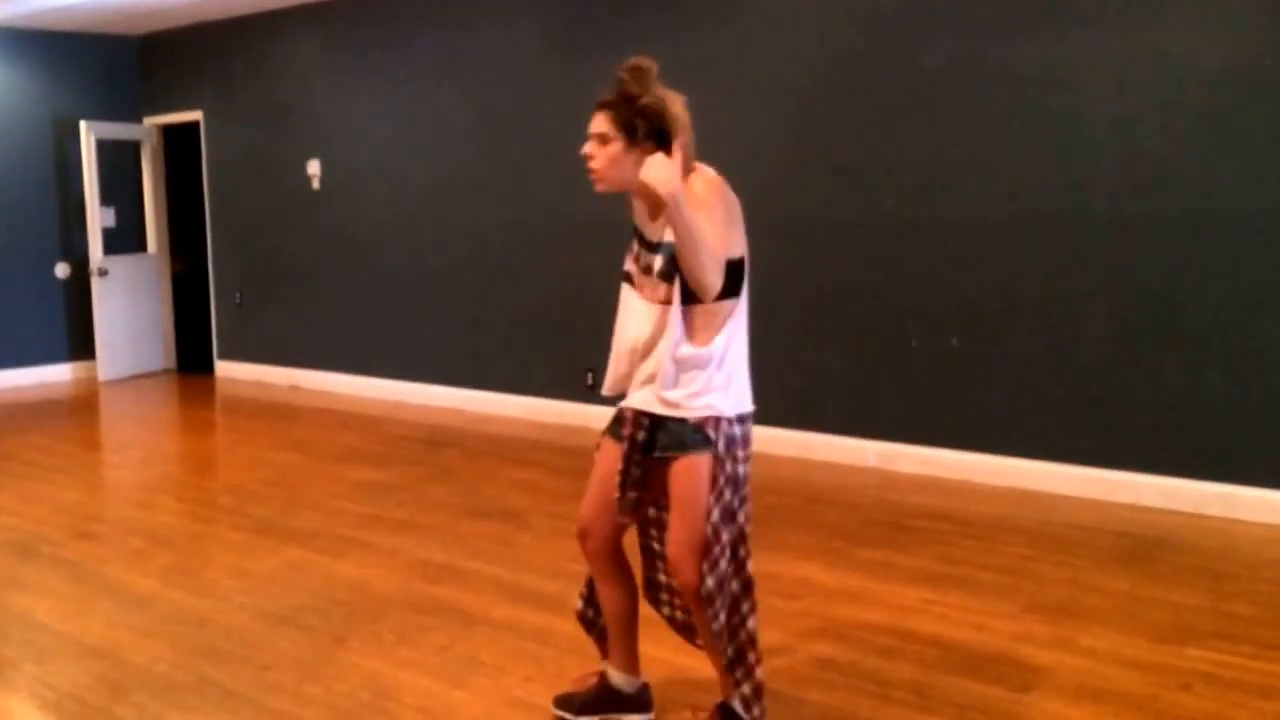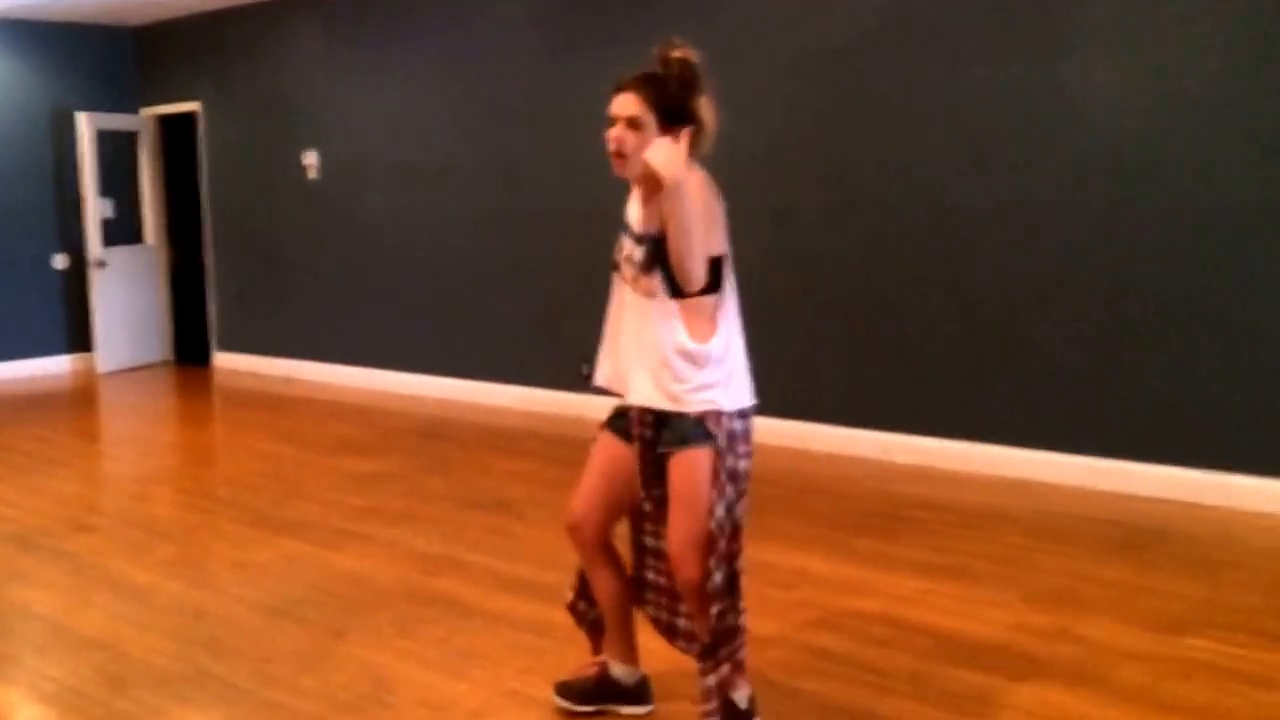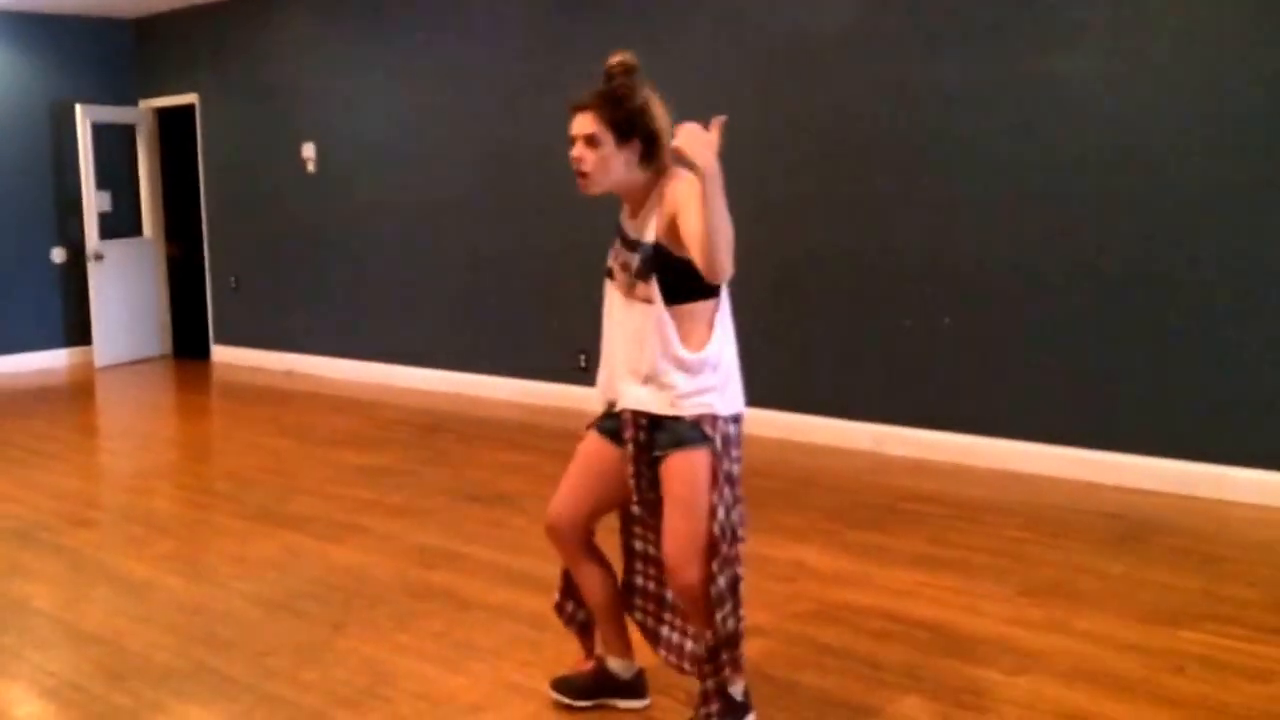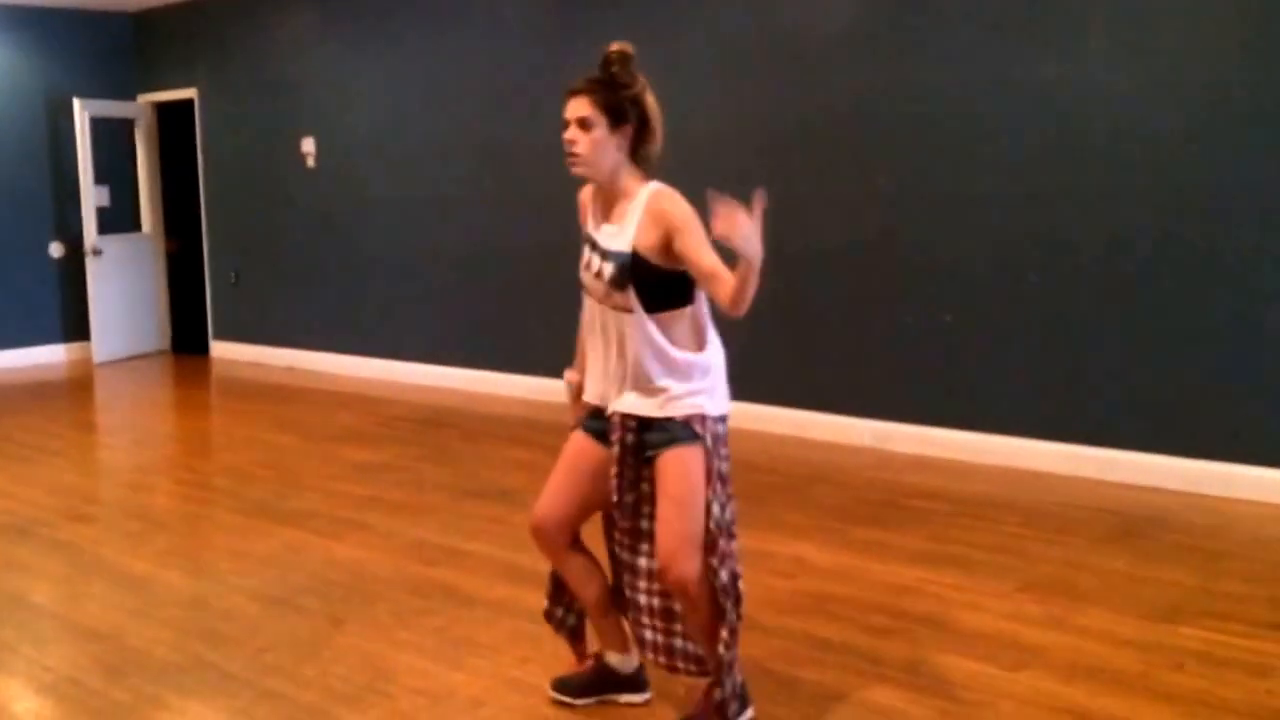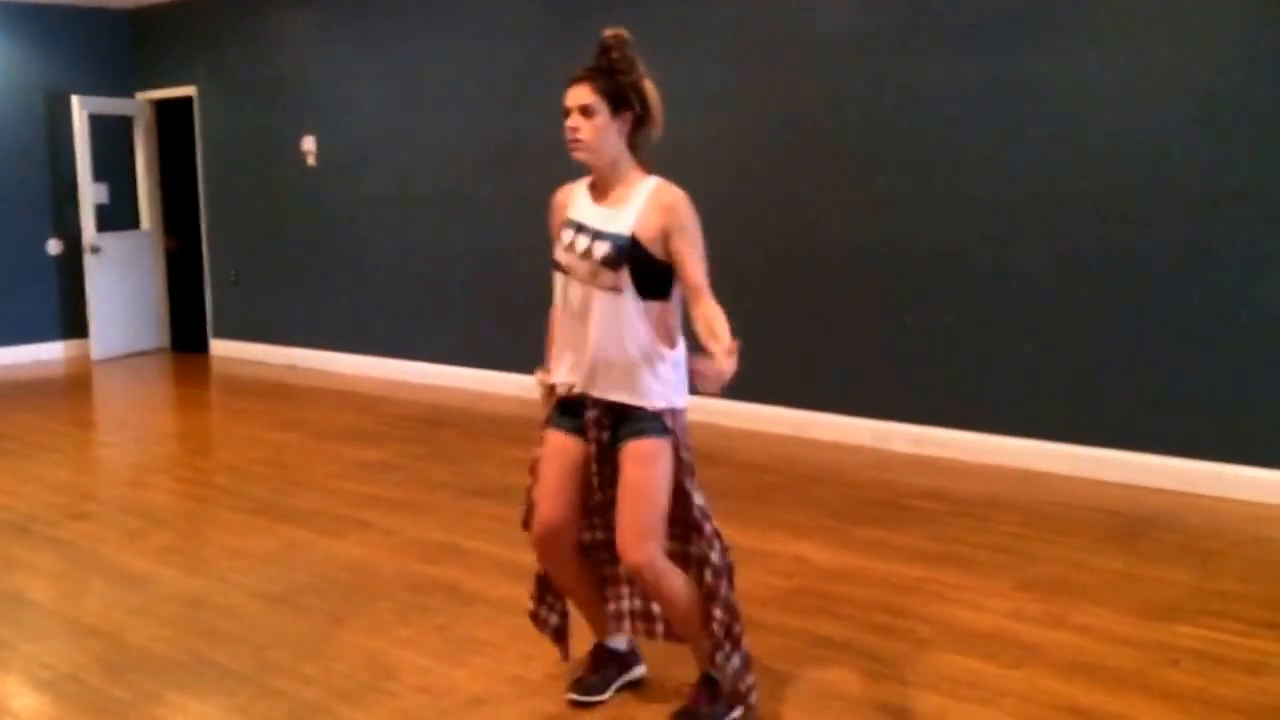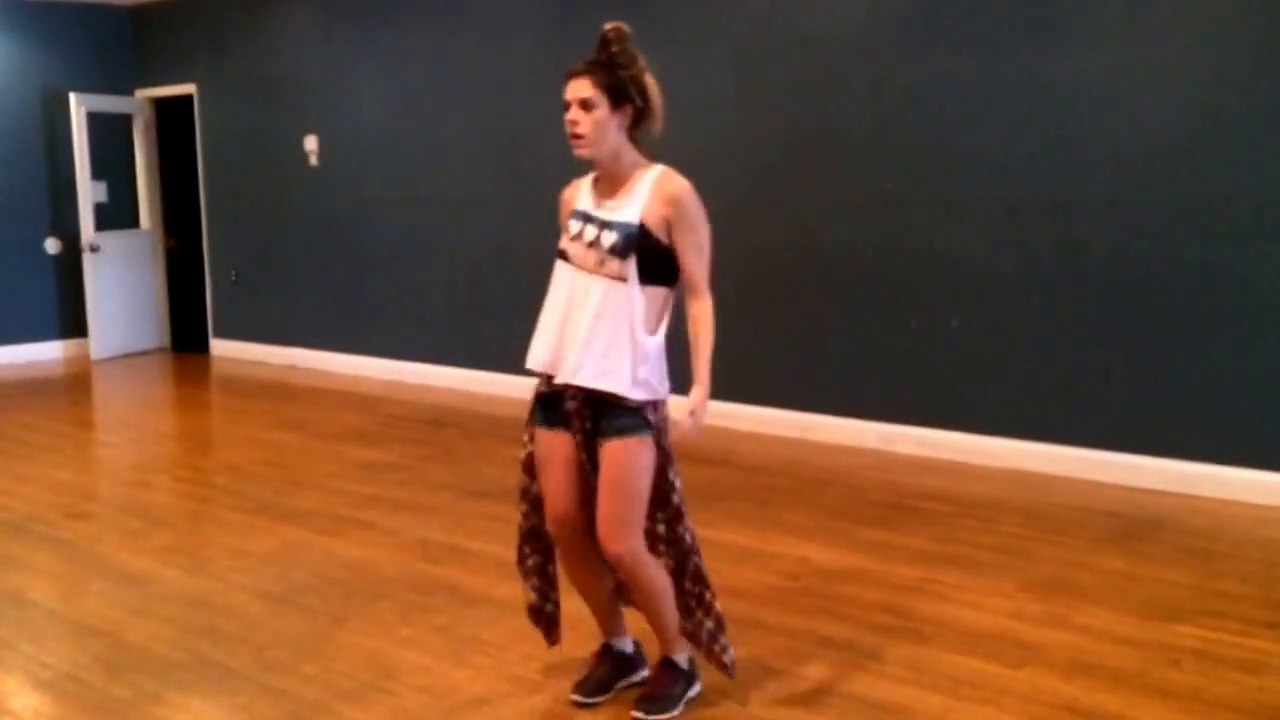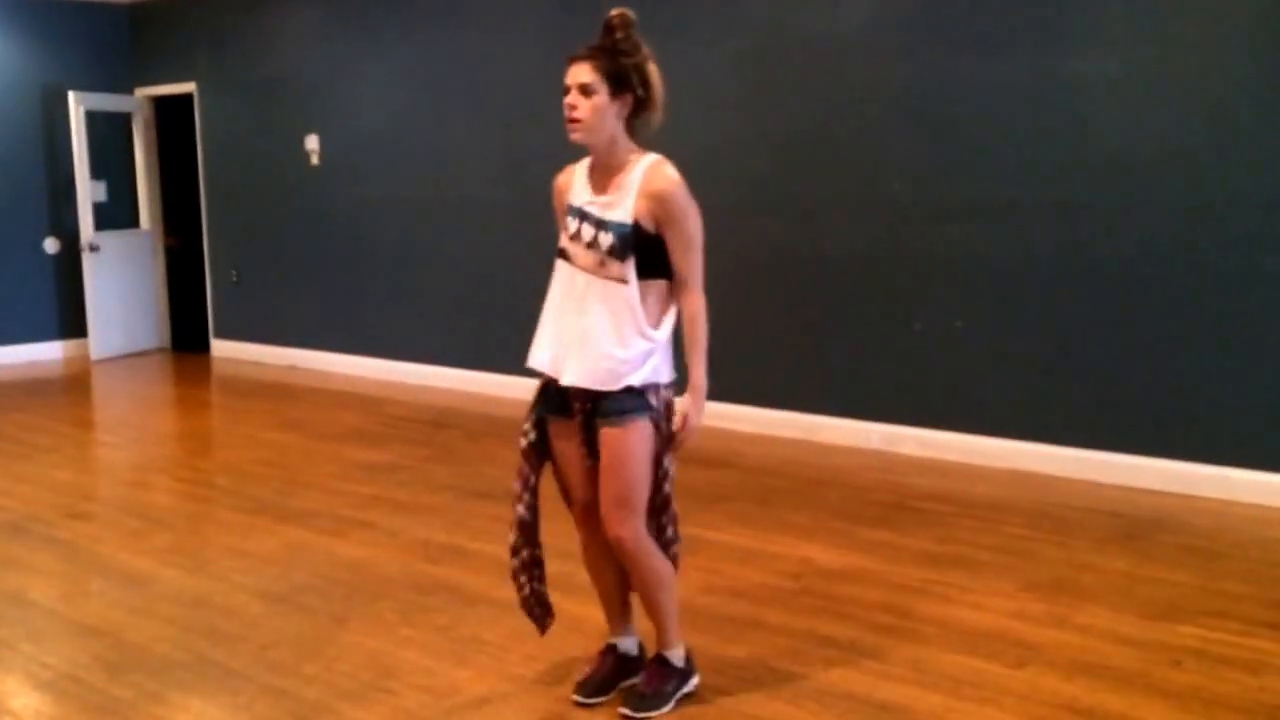
dt=0.2s
person 1, frame 1
left shoulder: (705, 190)
right shoulder: (645, 201)
left elbow: (708, 286)
left wrist: (673, 197)
left hip: (704, 412)
right hip: (645, 405)
left knee: (691, 568)
right knee: (596, 532)
person 1, frame 2
left shoulder: (690, 187)
right shoulder: (636, 194)
left elbow: (690, 276)
left wrist: (675, 174)
left hip: (705, 408)
right hip: (642, 401)
left knee: (690, 565)
right knee: (585, 525)
person 1, frame 3
left shoulder: (680, 194)
right shoulder: (631, 203)
left elbow: (715, 266)
left wrist: (708, 174)
left hip: (696, 411)
right hip: (630, 404)
left knee: (687, 569)
right knee: (565, 522)
person 1, frame 4
left shoulder: (663, 209)
right shoulder: (587, 204)
left elbow: (728, 297)
left wrist: (749, 256)
right wrist: (581, 372)
left hip: (682, 410)
right hip: (612, 406)
left knee: (679, 565)
right knee: (549, 525)
right ankle: (617, 664)
person 1, frame 5
left shoulder: (666, 204)
right shoulder: (564, 201)
left elbow: (699, 295)
left wrist: (722, 351)
right wrist: (550, 368)
left hip: (648, 403)
right hip: (577, 395)
left knee: (640, 555)
right knee: (548, 531)
right ankle: (615, 647)
person 1, frame 6
left shoulder: (669, 193)
right shoulder: (573, 196)
left elbow: (698, 294)
left wrist: (702, 383)
left hip: (626, 393)
right hip: (561, 384)
left knee: (620, 542)
right knee: (561, 527)
left ankle: (679, 660)
right ankle: (618, 648)
person 1, frame 7
left shoulder: (660, 185)
right shoulder: (567, 183)
left elbow: (690, 290)
left wrist: (696, 388)
left hip: (634, 380)
right hip: (564, 376)
left knee: (627, 527)
right knee: (587, 517)
left ankle: (675, 659)
right ankle: (622, 646)
